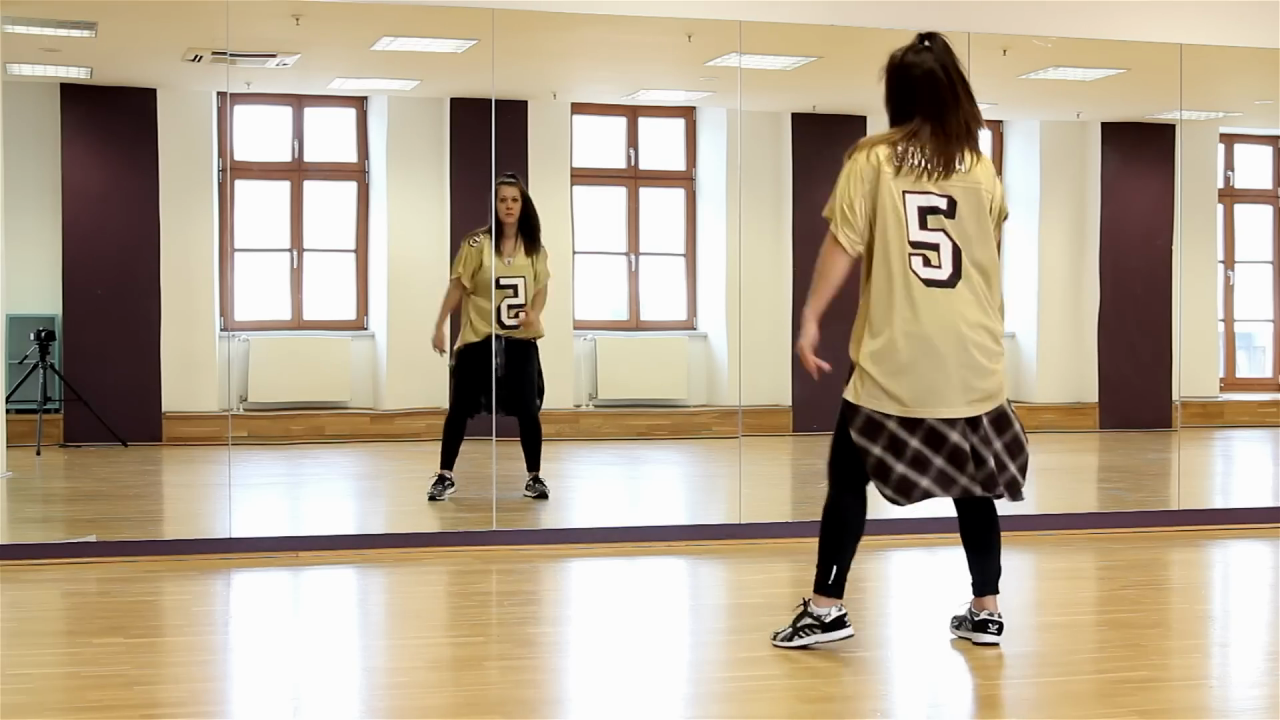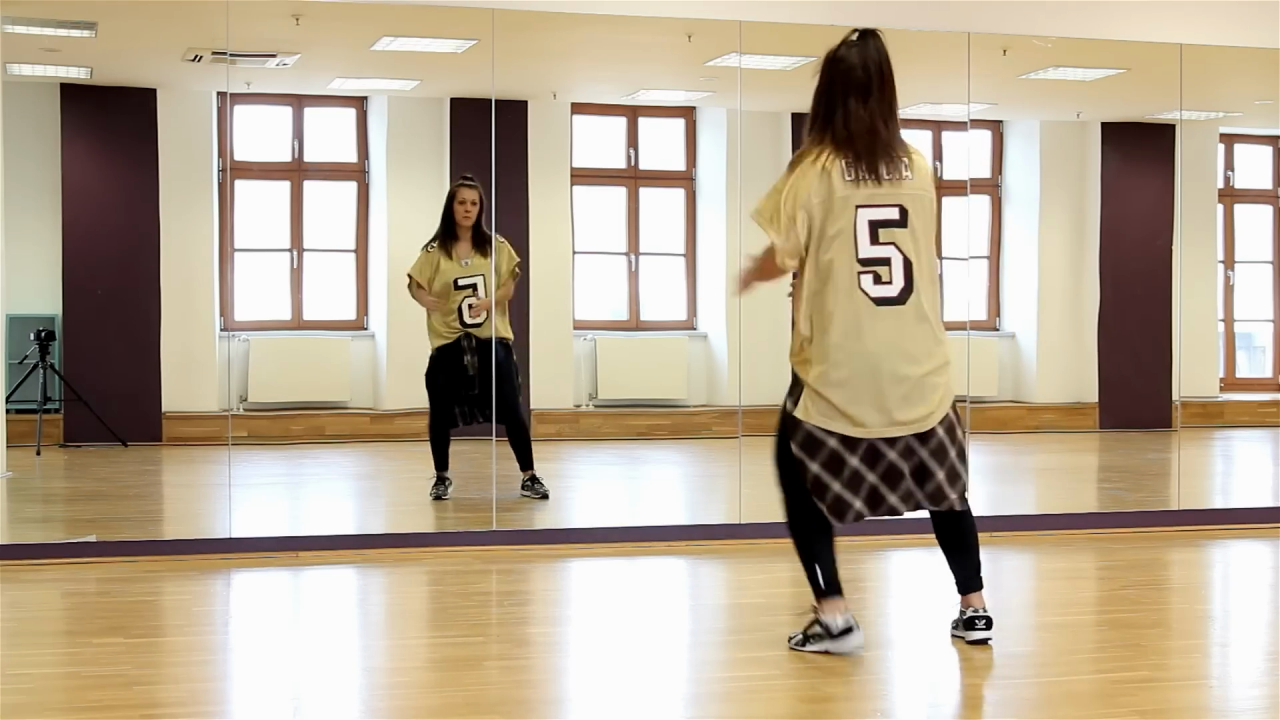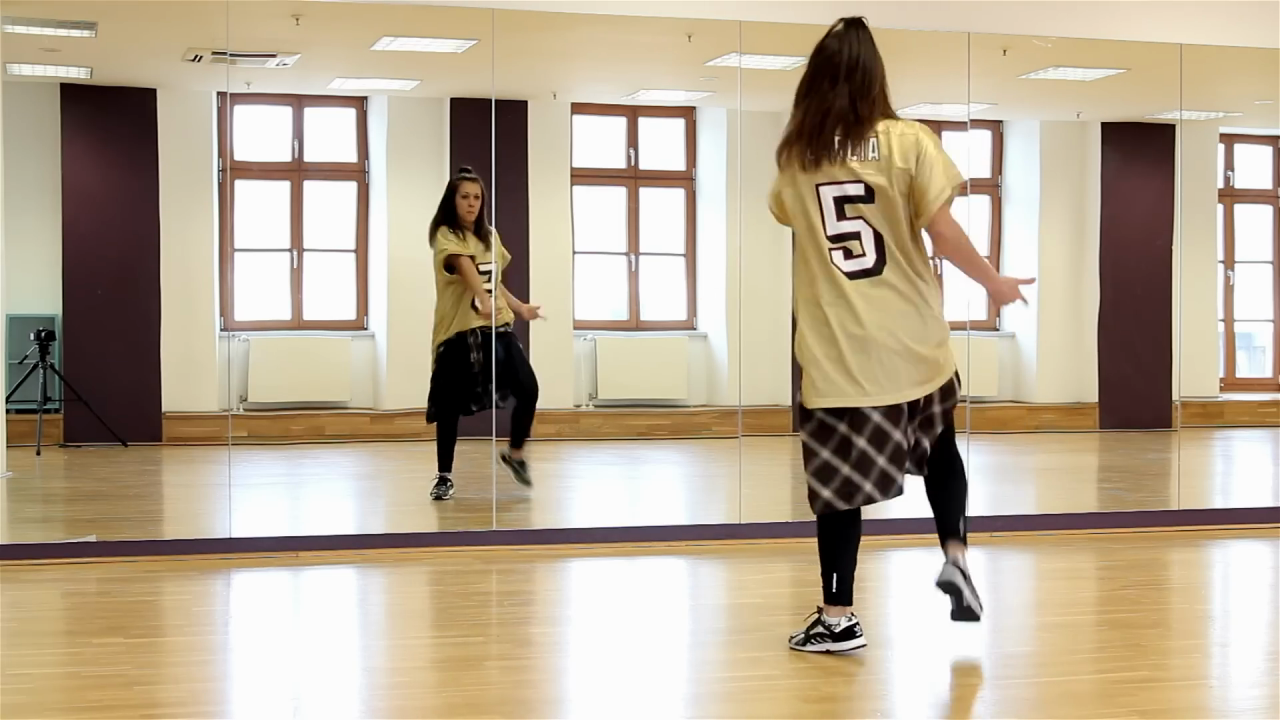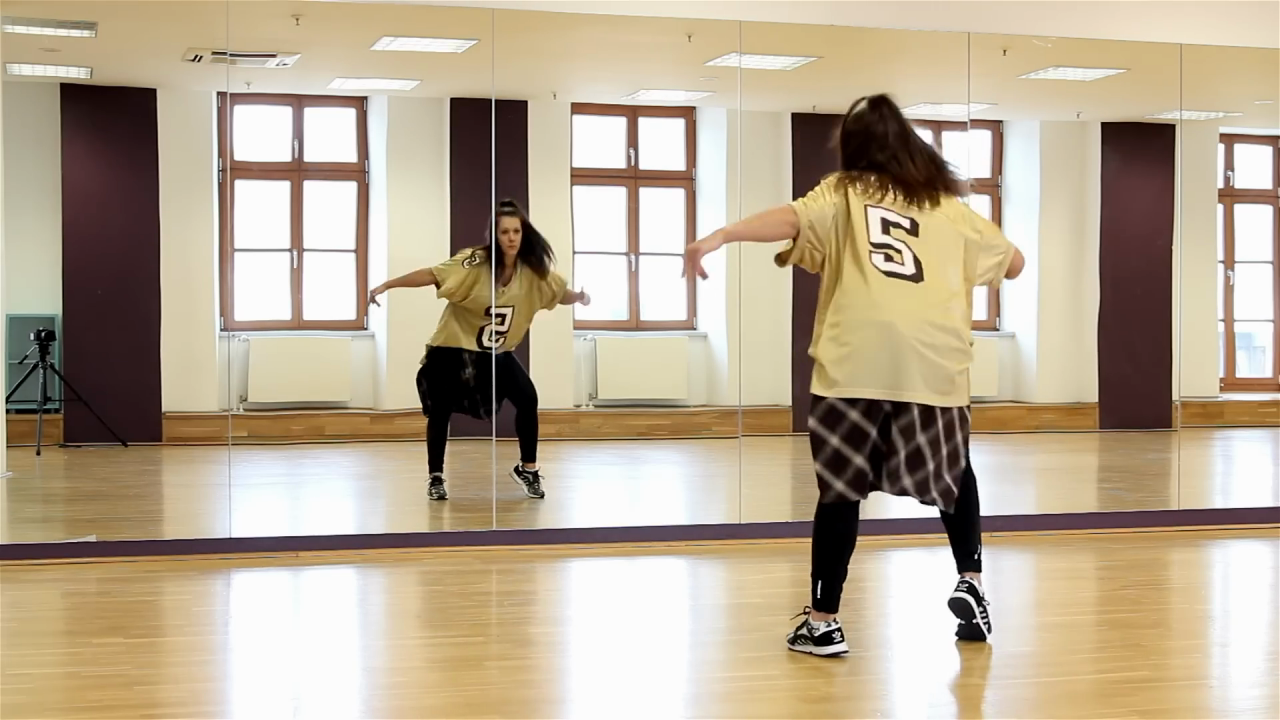
dt=0.4s
person 1, frame 1
left shoulder: (872, 158)
right shoulder: (980, 169)
left elbow: (843, 247)
left wrist: (809, 318)
left hip: (892, 356)
right hip: (970, 358)
left knee: (847, 475)
right knee: (976, 480)
left ankle: (824, 606)
right ankle: (986, 609)
person 1, frame 2
left shoulder: (811, 170)
right shoulder: (915, 167)
left elbow: (780, 259)
left wrist: (747, 275)
left hip: (841, 369)
right hip: (916, 365)
left knee: (800, 481)
right knee: (942, 484)
left ankle: (831, 613)
right ankle: (973, 608)
person 1, frame 3
left shoulder: (796, 157)
right shoulder: (908, 141)
left elbow: (785, 214)
right elbow: (939, 228)
right wrist: (993, 282)
left hip: (838, 349)
right hip: (911, 342)
left knee: (840, 481)
right knee: (939, 452)
left ankle: (838, 618)
right ankle: (955, 558)
person 1, frame 4
left shoulder: (841, 192)
right shoulder: (946, 206)
left elbow: (791, 220)
right elbow: (1011, 262)
left wrist: (720, 233)
right wrist: (966, 273)
left hip: (859, 353)
right hip: (937, 353)
left knee: (840, 487)
right knee: (951, 475)
left ankle: (822, 622)
right ankle: (970, 581)
person 2, frame 1
left shoulder: (533, 247)
right shoulder: (478, 244)
left elbow: (541, 289)
right elbow: (458, 286)
left wrist: (535, 312)
right wrist: (440, 325)
left hip: (521, 341)
right hip: (479, 340)
left knee: (527, 409)
right knee: (459, 406)
left ankle: (534, 478)
right ankle: (445, 475)
person 2, frame 2
left shoulder: (494, 245)
right shoulder: (435, 249)
left elbow: (509, 284)
right elbow: (416, 285)
left wrist: (489, 302)
right wrist: (433, 304)
left hip: (492, 339)
right hip: (449, 343)
left knee: (510, 409)
right knee: (441, 411)
left ankle: (529, 477)
right ankle: (442, 477)
person 2, frame 3
left shoulder: (490, 236)
right shoulder: (446, 235)
right elbow: (463, 268)
left wrist: (519, 306)
right wrist: (499, 300)
left hip: (499, 329)
right hip: (460, 333)
left knee: (527, 390)
right knee: (449, 407)
left ankle: (515, 454)
right ankle: (444, 478)
person 2, frame 4
left shoulder: (535, 268)
right shoulder: (474, 263)
left elbow: (560, 293)
right elbow: (432, 275)
left wrist: (579, 297)
right wrist: (386, 284)
left hip: (497, 352)
right hip: (452, 348)
left knee: (527, 399)
right knee: (440, 409)
left ankle: (527, 469)
right ankle: (436, 477)
